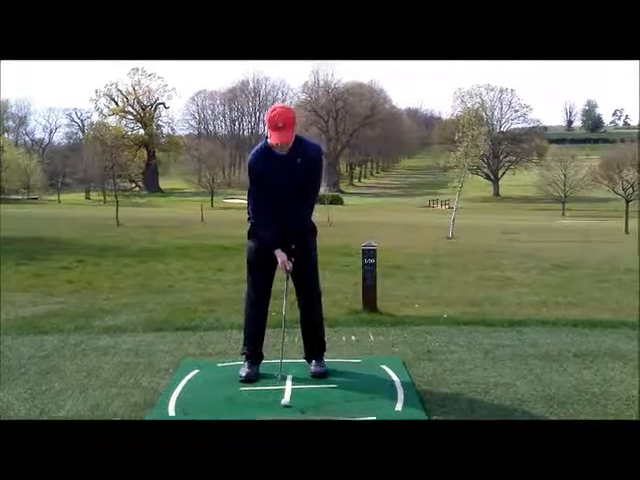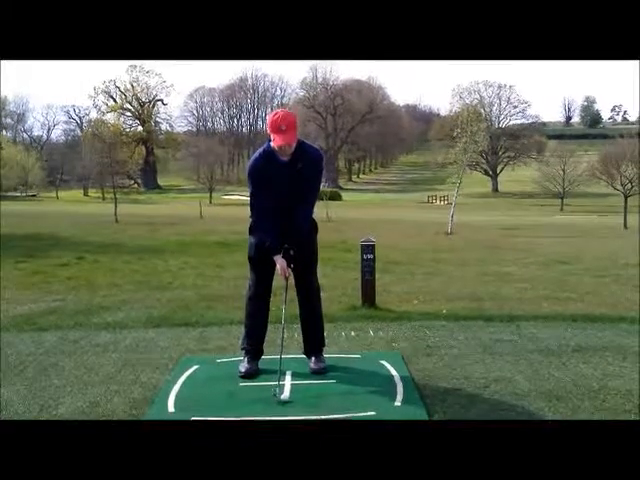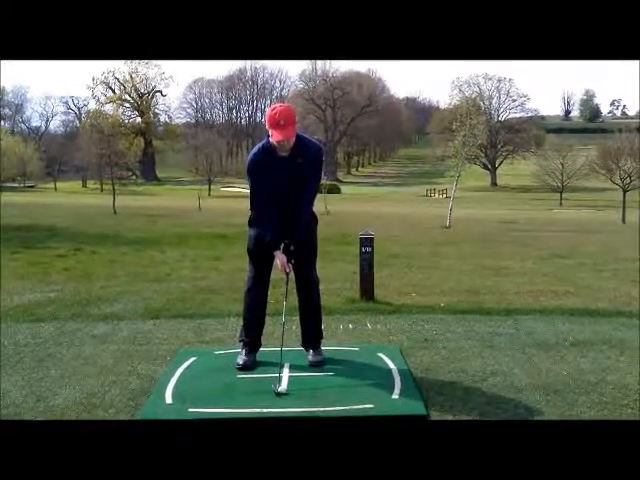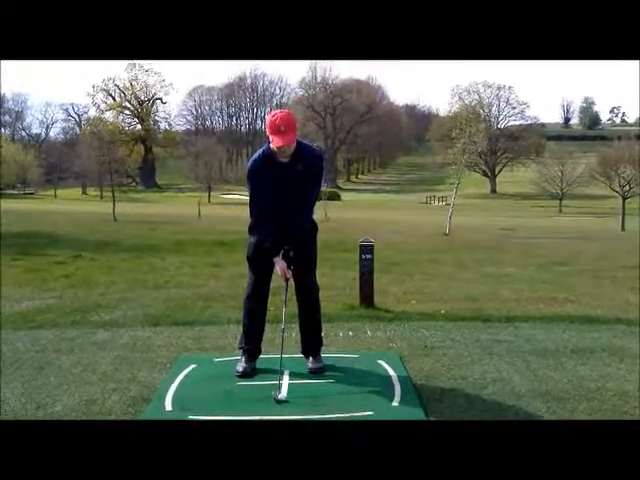
dt=1s
person 1, frame 1
left shoulder: (311, 153)
right shoulder: (257, 158)
left elbow: (307, 201)
right elbow: (258, 207)
left wrist: (291, 242)
right wrist: (275, 247)
left hip: (300, 232)
right hip: (263, 234)
left knee: (309, 294)
right knee: (257, 295)
left ankle: (315, 355)
right ankle: (251, 358)
person 1, frame 2
left shoulder: (313, 158)
right shoulder: (258, 163)
left elbow: (306, 205)
right elbow: (260, 211)
left wrist: (291, 246)
right wrist: (275, 253)
left hip: (301, 230)
right hip: (265, 230)
left knee: (308, 289)
right knee: (258, 290)
left ankle: (315, 351)
right ankle: (251, 354)
person 1, frame 3
left shoulder: (312, 151)
right shoulder: (257, 158)
left elbow: (307, 199)
right elbow: (261, 206)
left wrist: (291, 241)
right wrist: (275, 248)
left hip: (301, 223)
right hip: (265, 224)
left knee: (308, 281)
right knee: (256, 282)
left ankle: (313, 343)
right ankle: (249, 345)
person 1, frame 4
left shoulder: (313, 158)
right shoulder: (257, 164)
left elbow: (307, 205)
right elbow: (259, 212)
left wrist: (291, 248)
right wrist: (274, 254)
left hip: (301, 230)
right hip: (265, 230)
left knee: (308, 289)
right knee: (256, 290)
left ankle: (312, 351)
right ankle: (249, 353)
